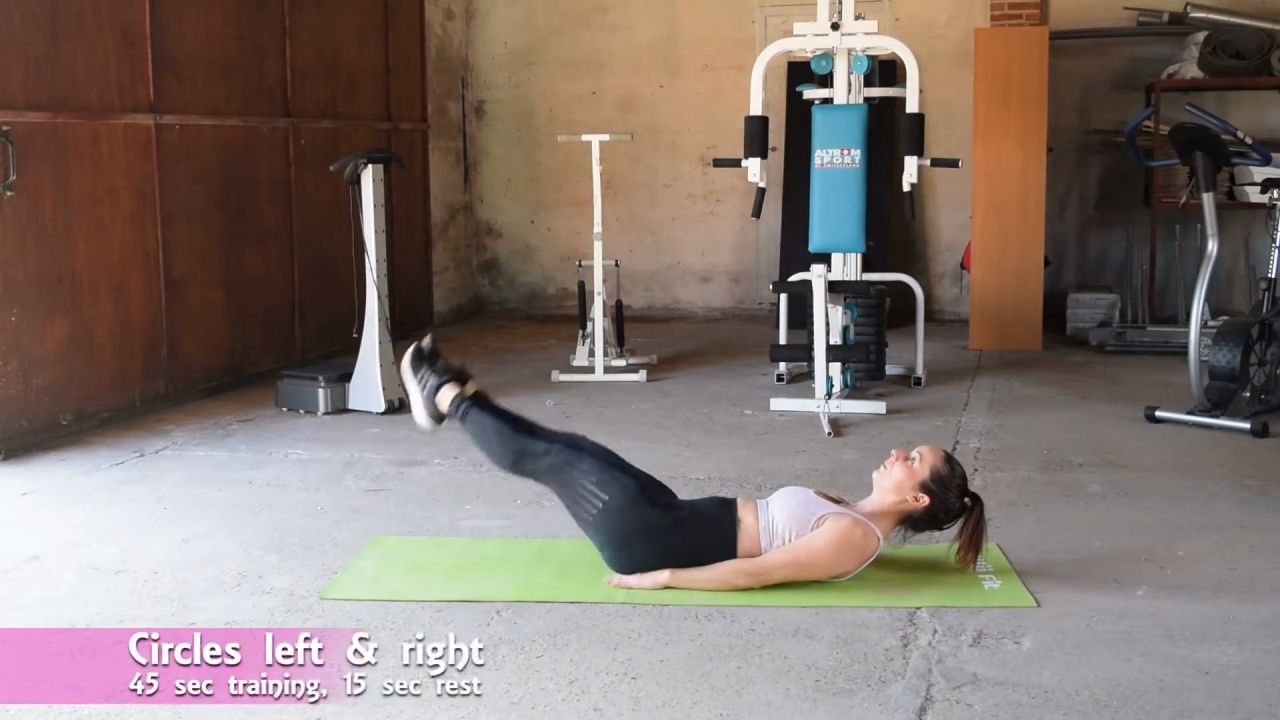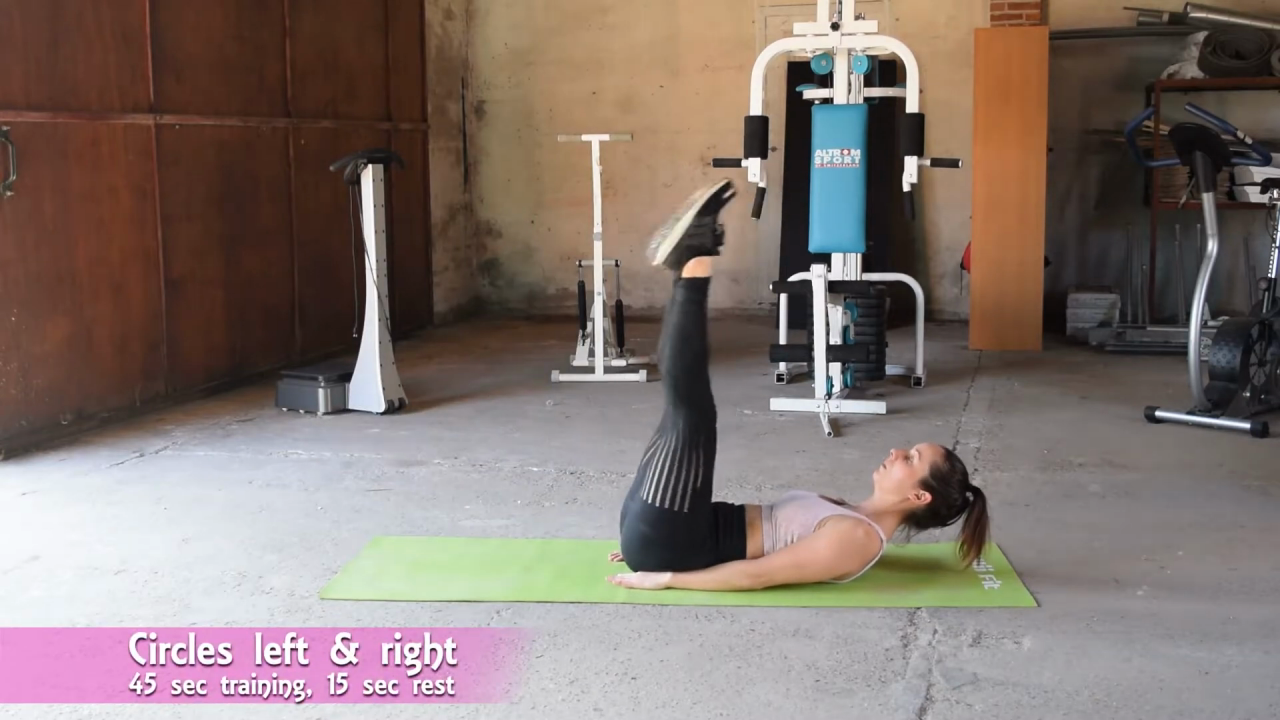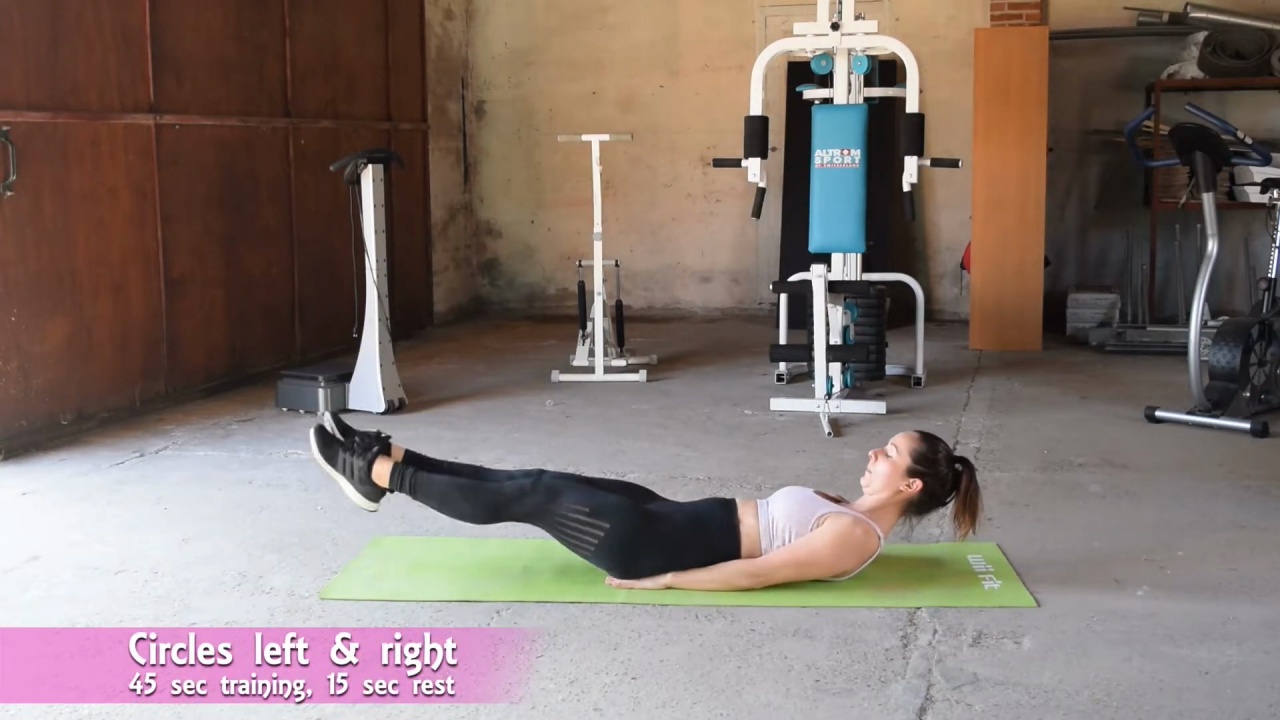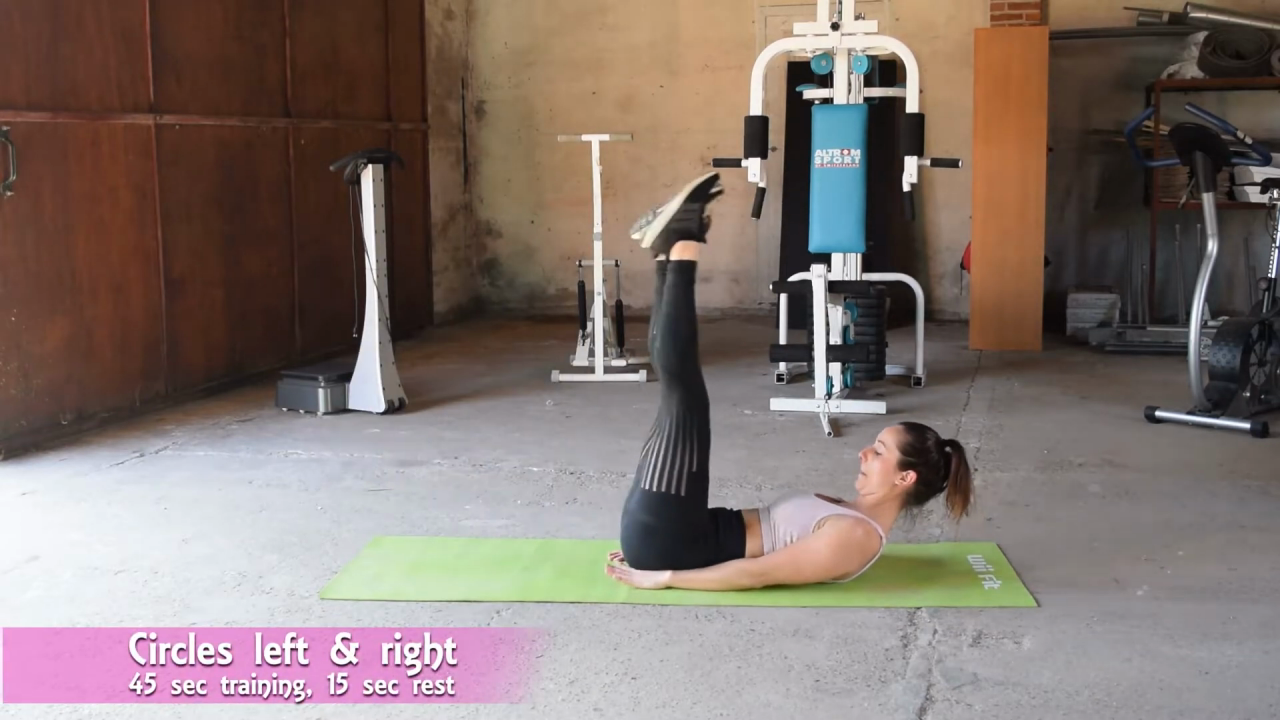
dt=0.7s
person 1, frame 1
left shoulder: (854, 538)
right shoulder: (851, 512)
left elbow: (758, 572)
left wrist: (663, 576)
left hip: (662, 541)
right hip: (688, 520)
left knee: (554, 459)
right knee: (574, 450)
left ankle: (448, 397)
right ankle: (460, 392)
person 1, frame 2
left shoulder: (858, 538)
right shoulder: (851, 513)
left elbow: (761, 573)
left wrist: (664, 576)
left hip: (664, 545)
left knee: (691, 410)
left ankle: (696, 259)
right ankle: (691, 262)
person 1, frame 3
left shoulder: (855, 535)
right shoulder: (846, 510)
left elbow: (757, 572)
left wrist: (661, 578)
left hip: (670, 544)
right hip: (677, 521)
left knee: (532, 495)
right knee: (540, 485)
left ankle: (379, 471)
right ankle: (382, 460)
person 1, frame 4
left shoulder: (857, 536)
right shoulder: (852, 513)
left elbow: (758, 574)
left wrist: (660, 578)
left hip: (663, 547)
left knee: (683, 389)
left ankle: (682, 244)
right ankle: (672, 250)
